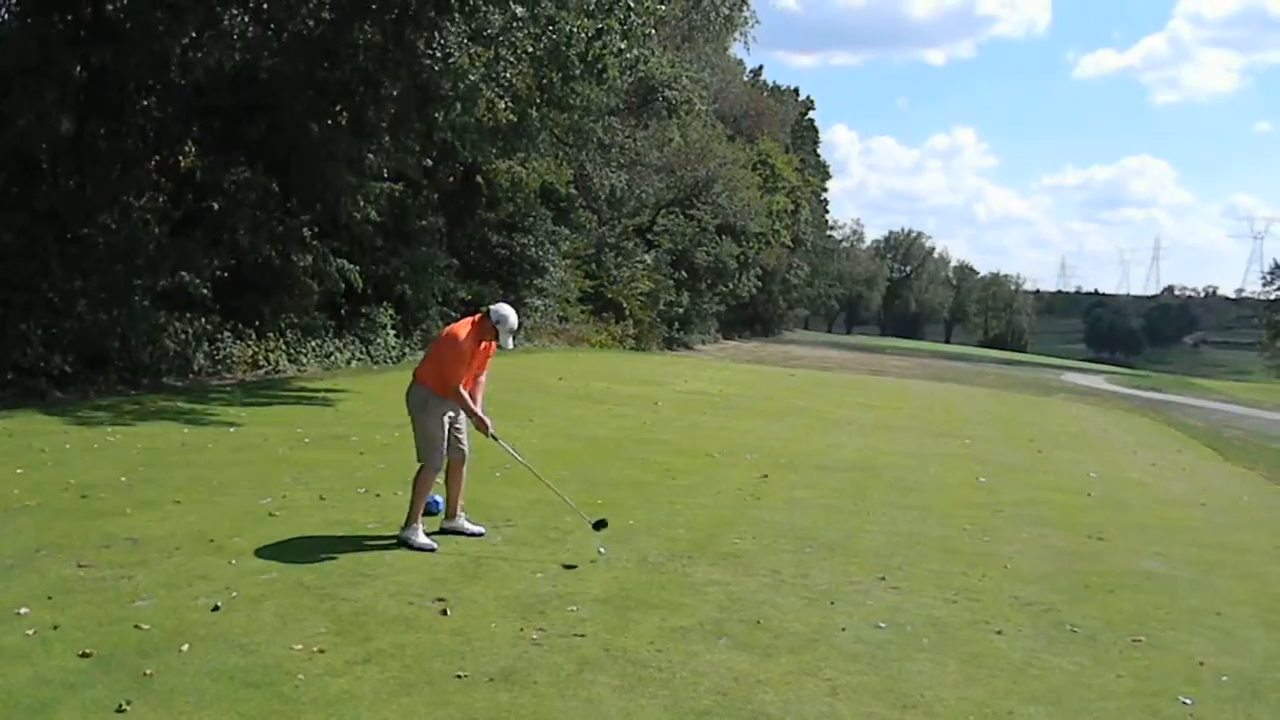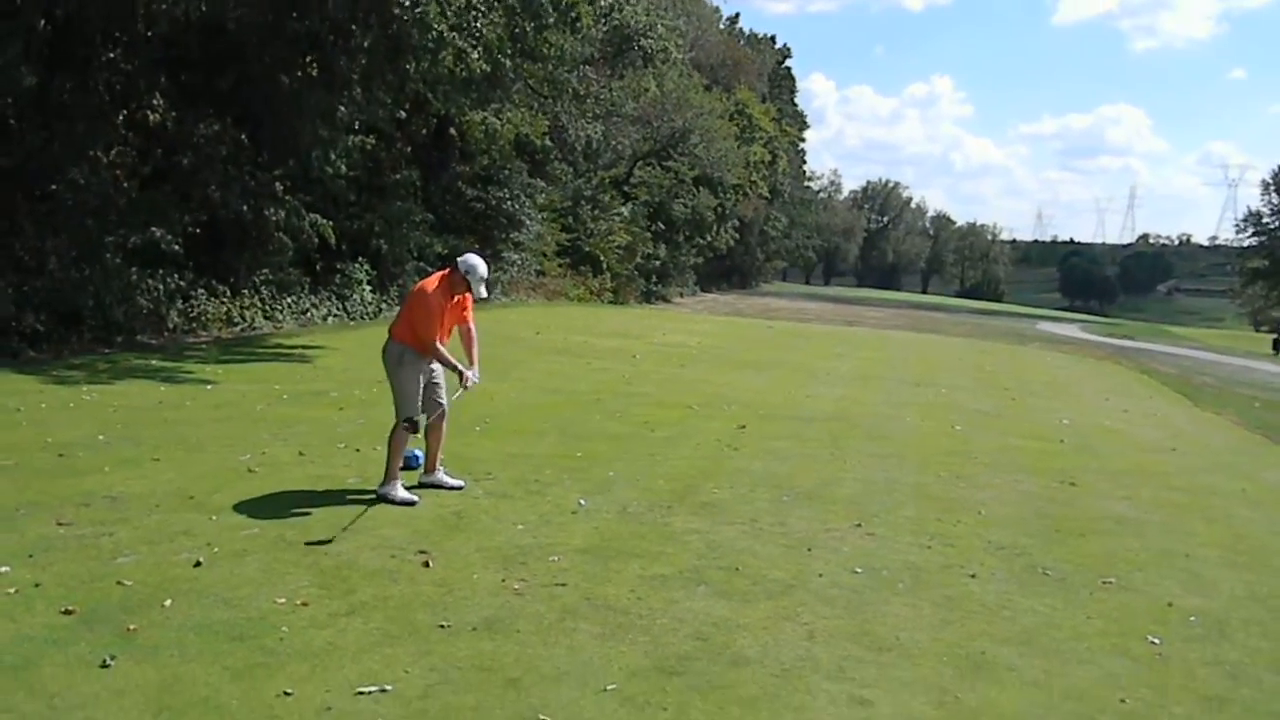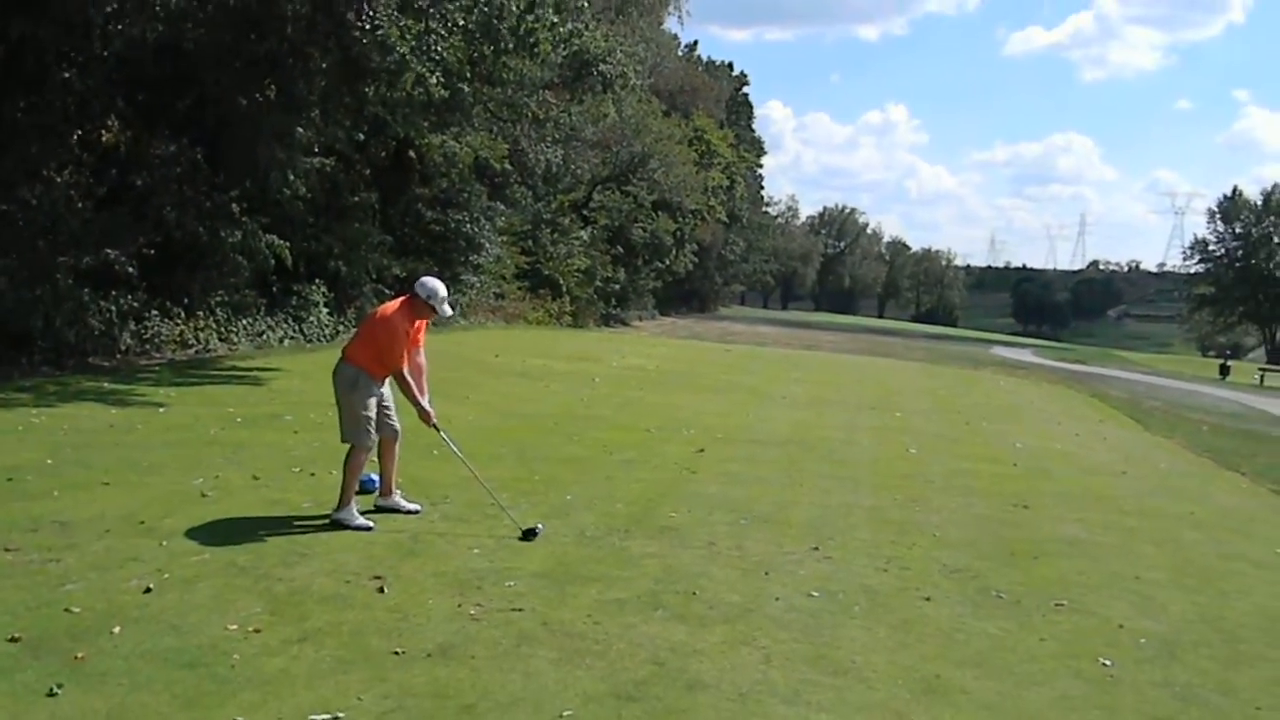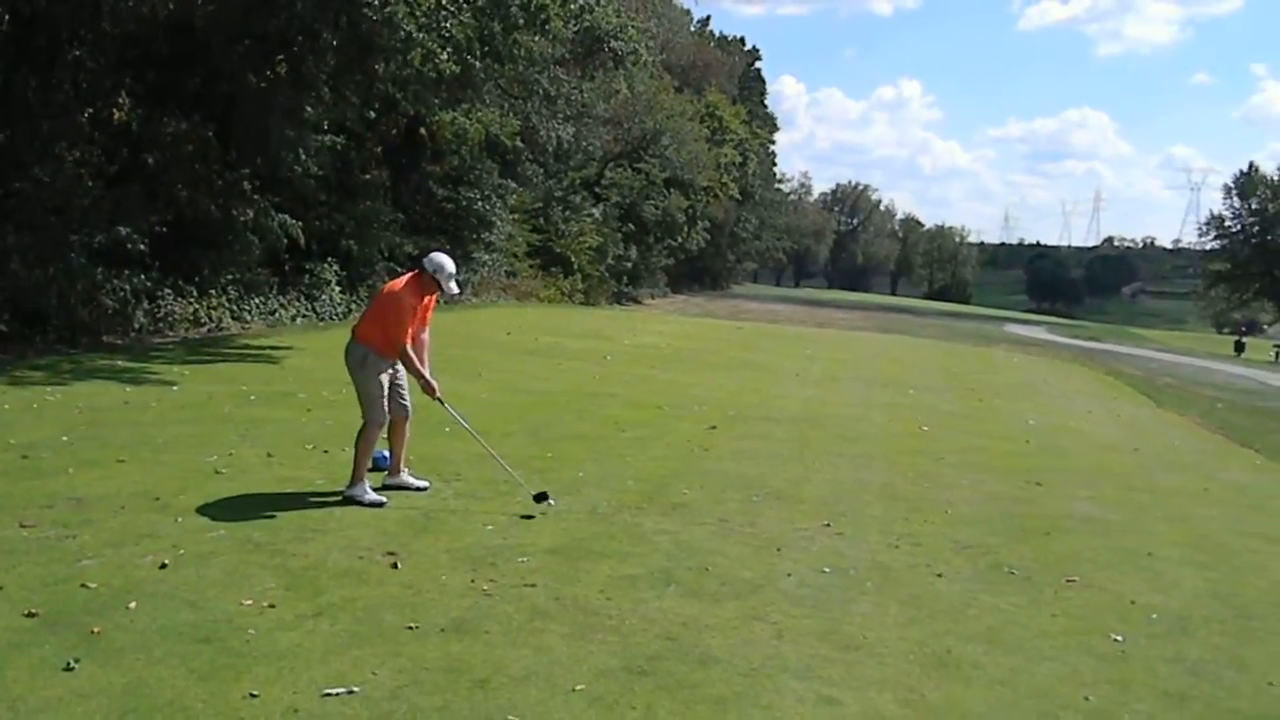
dt=1s
person 1, frame 1
left shoulder: (487, 339)
right shoulder: (459, 338)
left elbow: (480, 374)
right elbow: (455, 387)
left wrist: (478, 409)
right wrist: (477, 416)
left hip: (451, 399)
right hip: (429, 397)
left knee: (459, 458)
right knee: (433, 462)
left ankle: (453, 518)
right ankle: (412, 528)
person 1, frame 2
left shoulder: (462, 292)
right shoulder: (429, 294)
left elbow: (467, 329)
right elbow: (432, 344)
left wrist: (473, 367)
right wrist: (459, 370)
left hip: (429, 356)
right hip: (405, 353)
left knee: (439, 412)
right knee: (408, 417)
left ankle: (432, 472)
right ankle: (390, 483)
person 1, frame 3
left shoulder: (418, 317)
right shoulder: (393, 320)
left elbow: (417, 356)
right elbow: (400, 372)
left wrist: (424, 398)
right wrist: (420, 406)
left hip: (376, 377)
right hip: (355, 377)
left knee: (391, 434)
right knee: (364, 442)
left ankle: (388, 495)
right ankle: (344, 509)
person 1, frame 4
left shoulder: (427, 292)
right shoulder: (400, 296)
left elbow: (421, 333)
right elbow: (404, 348)
left wrist: (426, 373)
right wrist: (423, 380)
left hip: (389, 355)
right hip: (367, 354)
left knee: (402, 413)
right knee: (377, 418)
left ankle: (396, 474)
right ankle: (357, 485)
